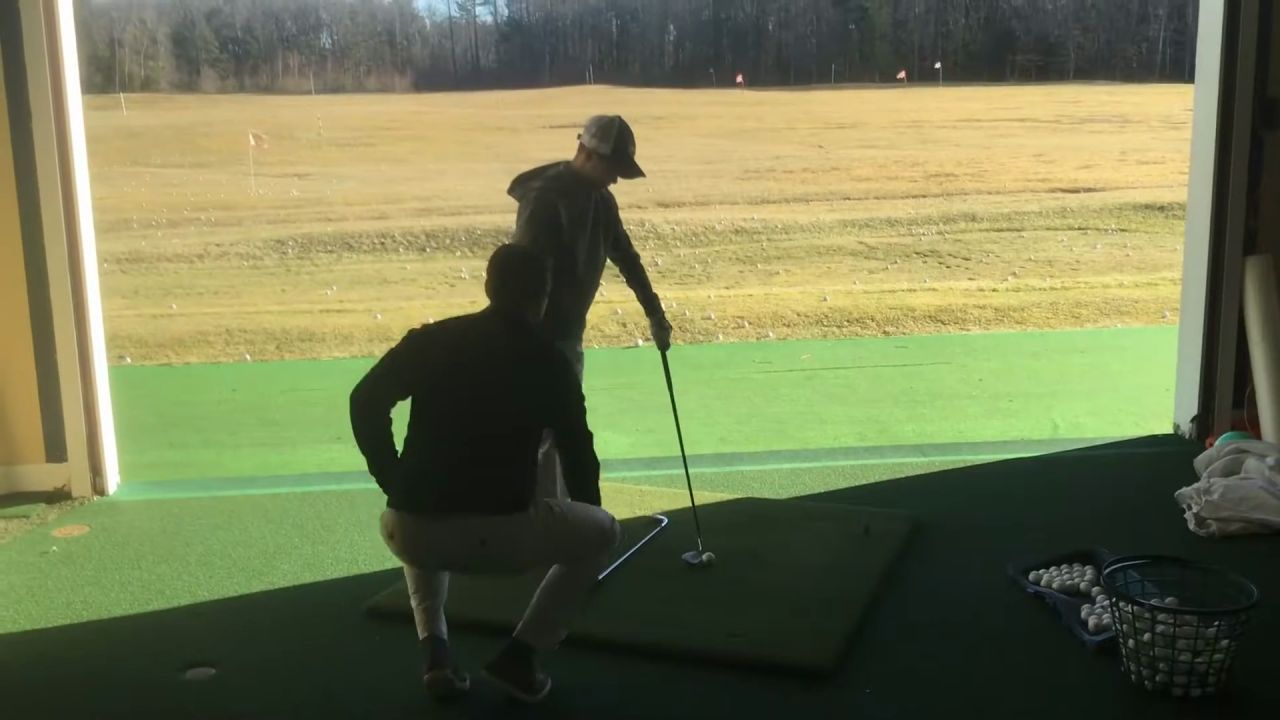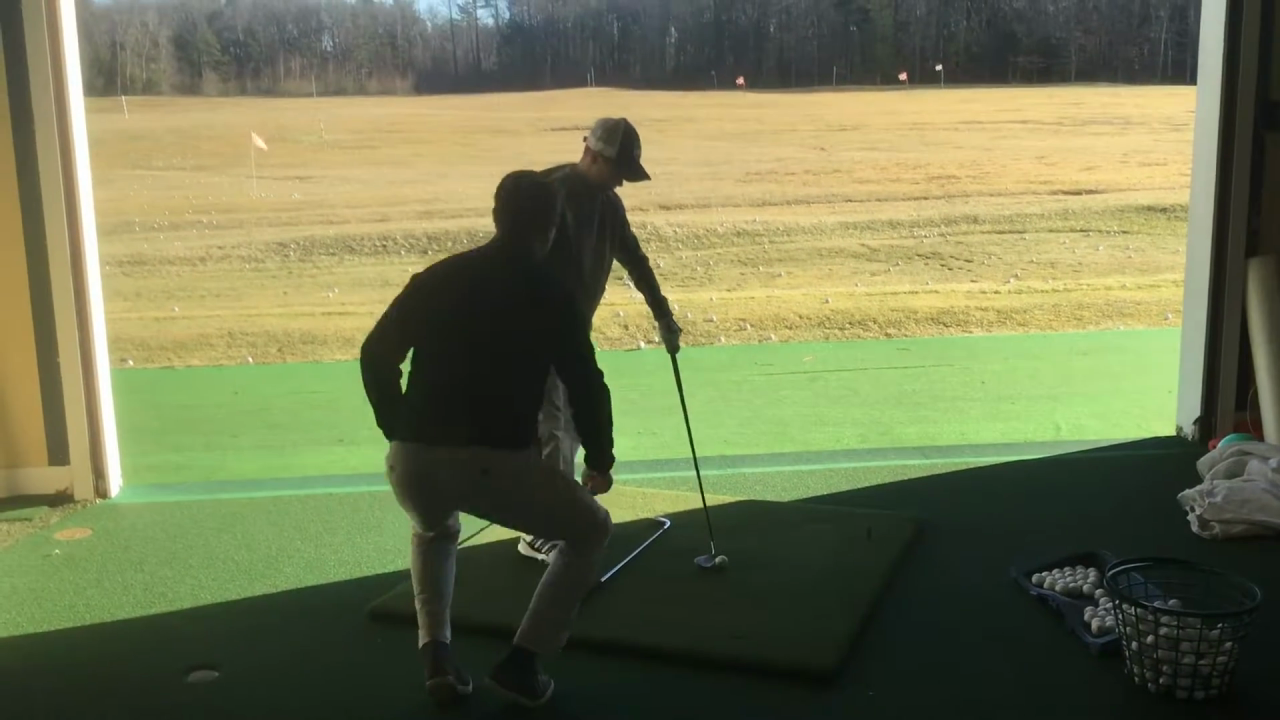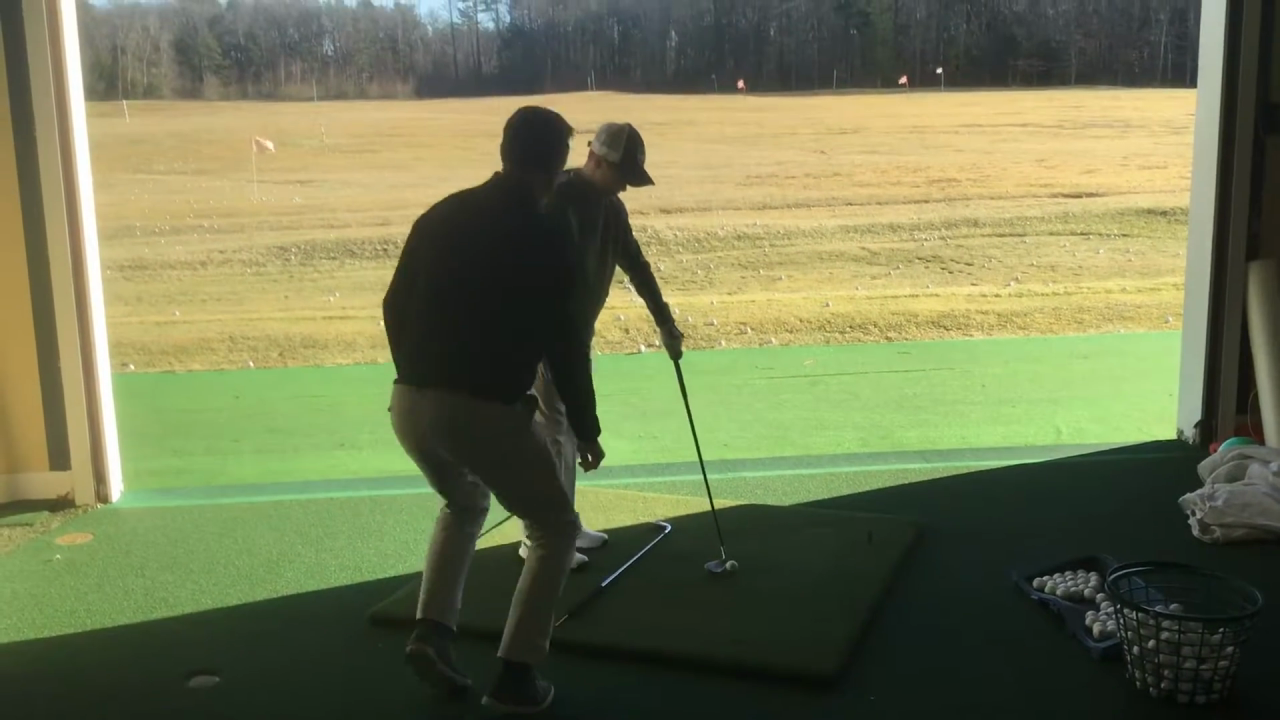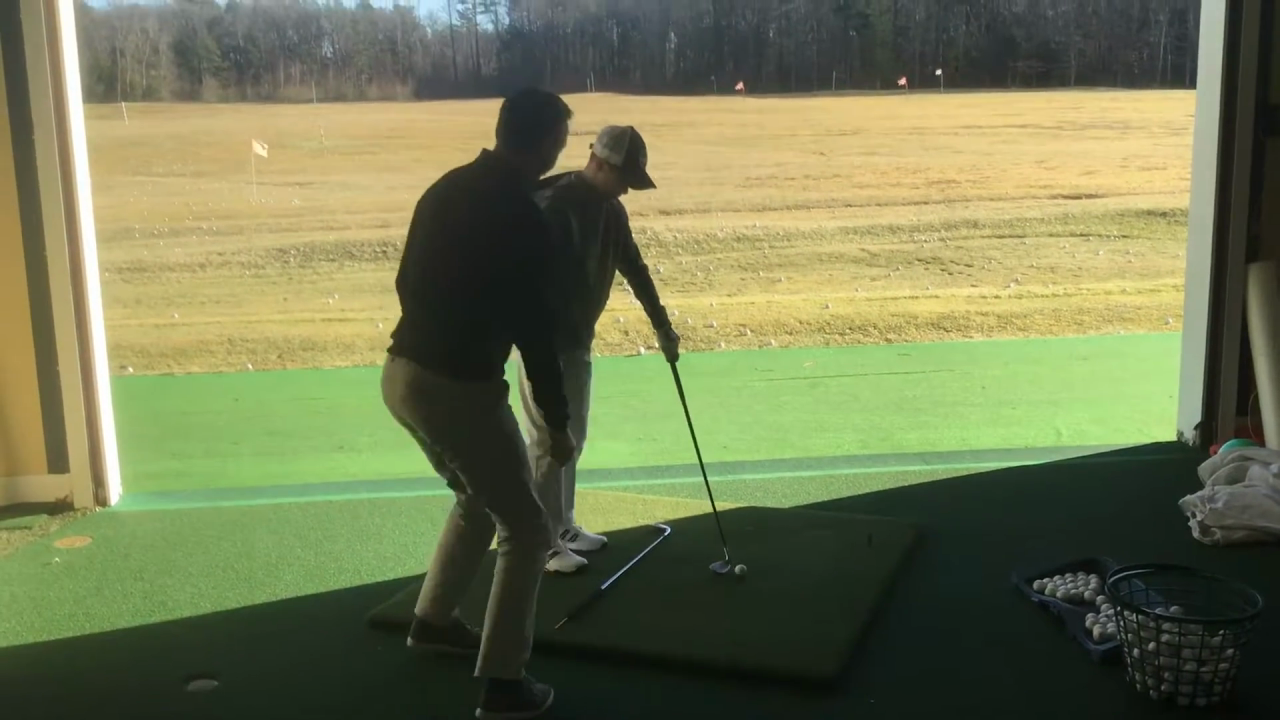
dt=0.2s
person 1, frame 1
left shoulder: (430, 339)
right shoulder: (548, 361)
left elbow: (365, 403)
right elbow: (575, 445)
left wrist: (395, 486)
right wrist: (585, 506)
left hip: (409, 527)
right hip: (498, 527)
right knee: (599, 531)
left ankle: (435, 653)
right ankle: (519, 656)
person 1, frame 2
left shoulder: (435, 277)
right shoulder: (550, 297)
left elbow: (376, 355)
right elbow: (586, 384)
left wrist: (398, 433)
right wrist: (600, 460)
left hip: (411, 459)
right hip: (497, 461)
left knee: (432, 531)
right knee: (590, 530)
left ankle: (438, 658)
right ankle: (522, 662)
person 1, frame 3
left shoulder: (440, 215)
right shoulder: (542, 240)
left elbow: (396, 304)
right elbow: (562, 344)
right wrist: (586, 430)
left hip: (411, 403)
right hip: (485, 409)
left knee: (463, 506)
right knee: (556, 526)
left ankle: (431, 635)
person 1, frame 4
left shoulder: (448, 188)
right shoulder: (520, 215)
left elbow: (408, 279)
right elbow: (532, 326)
right wrist: (557, 421)
left hip: (407, 372)
right hip: (457, 385)
left knee: (480, 498)
right knee: (526, 526)
left ankle: (434, 619)
person 2, frame 1
left shoulder: (600, 199)
right shoulder: (545, 197)
left elbow: (625, 254)
left wrist: (654, 311)
left hip: (568, 328)
right hip: (537, 329)
person 2, frame 2
left shoulder: (607, 202)
right shoulder: (553, 200)
left elbow: (633, 258)
left wrist: (663, 315)
left knee: (571, 427)
right knee: (547, 429)
right ankle: (538, 532)
person 2, frame 3
left shoulder: (610, 207)
right shoulder: (555, 204)
left elbow: (635, 264)
left wrist: (664, 320)
left hip: (577, 335)
left knee: (574, 432)
right knee: (551, 434)
right ankle: (539, 536)
person 2, frame 4
left shoulder: (611, 210)
right shoulder: (556, 207)
left elbow: (634, 267)
left wrist: (662, 325)
left hip: (579, 339)
left knee: (573, 436)
right knee: (549, 439)
left ankle: (562, 524)
